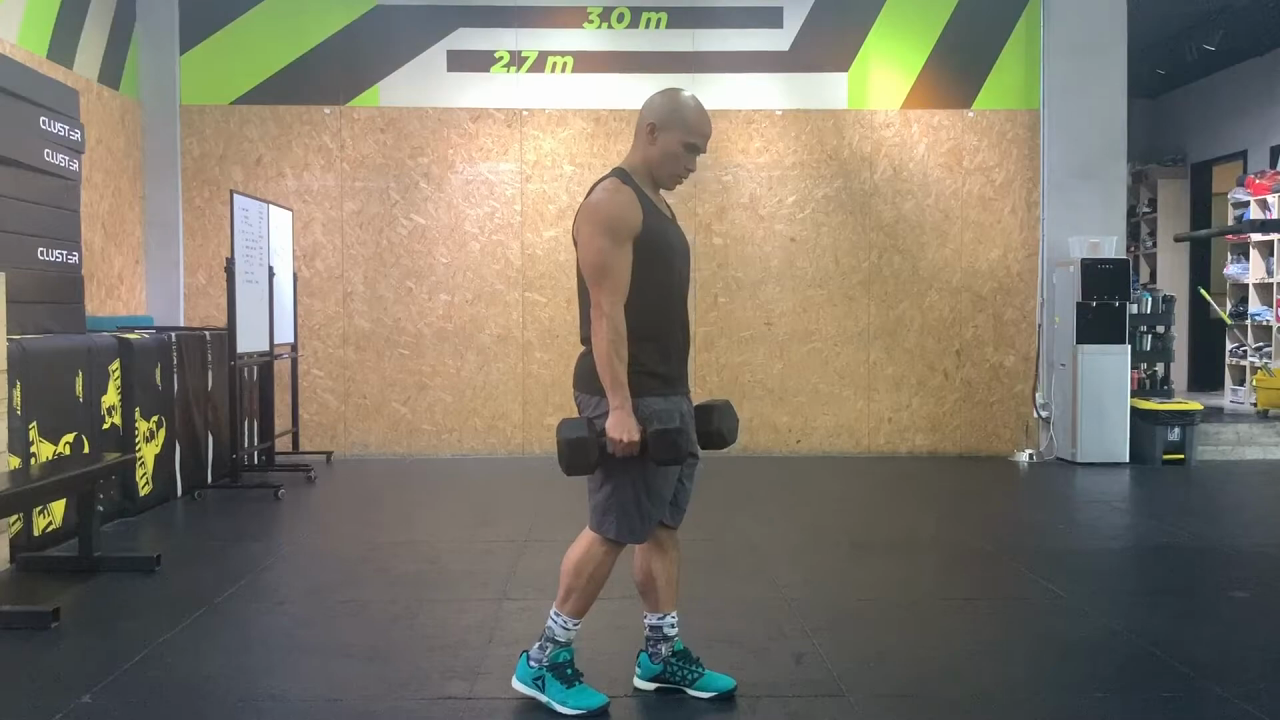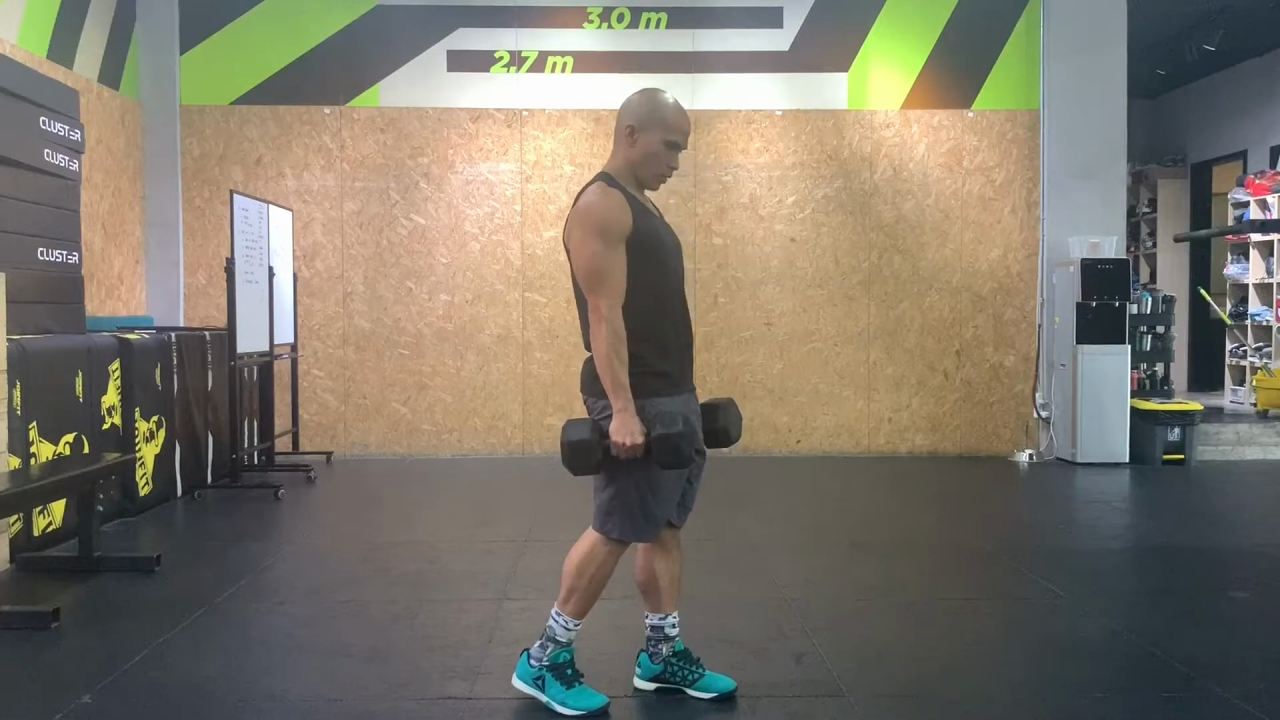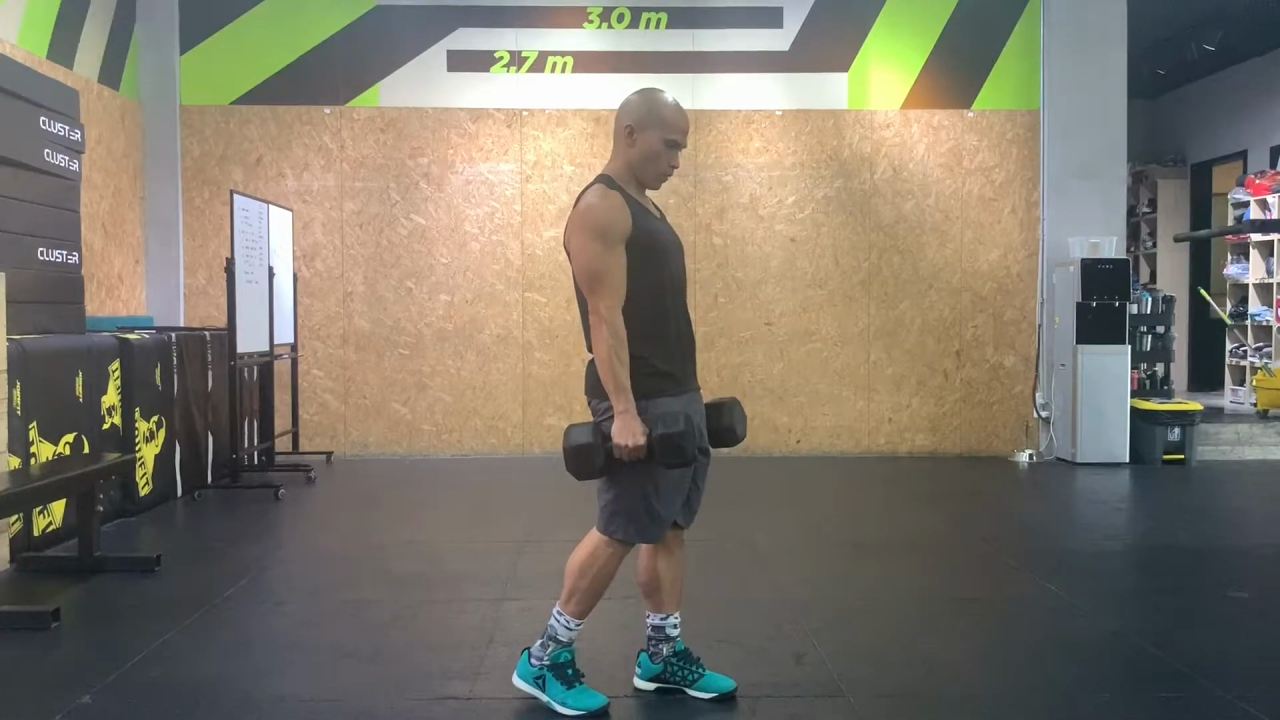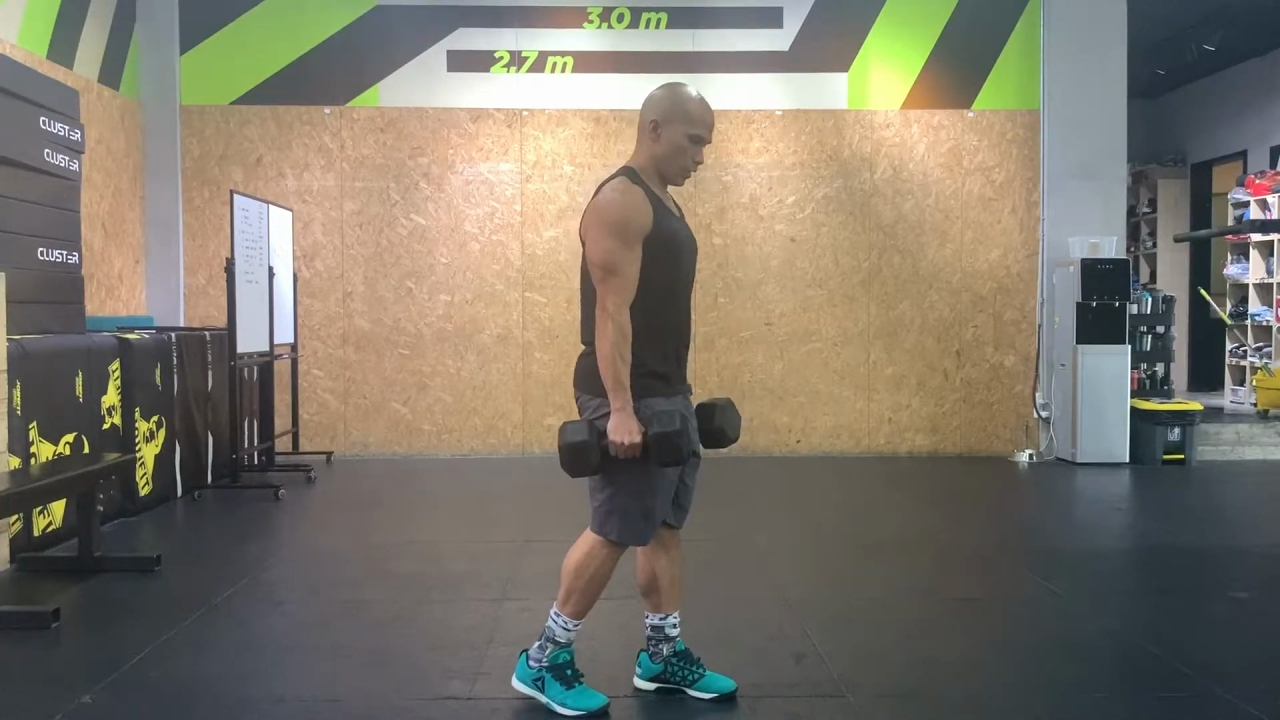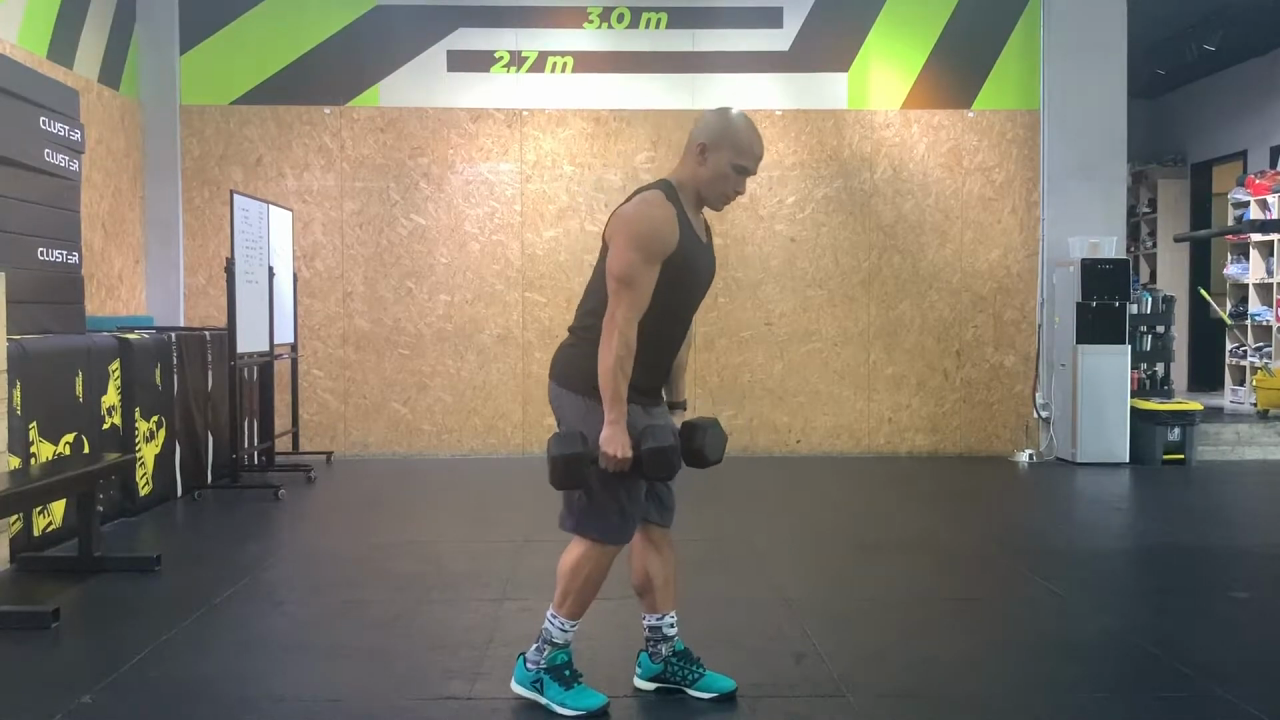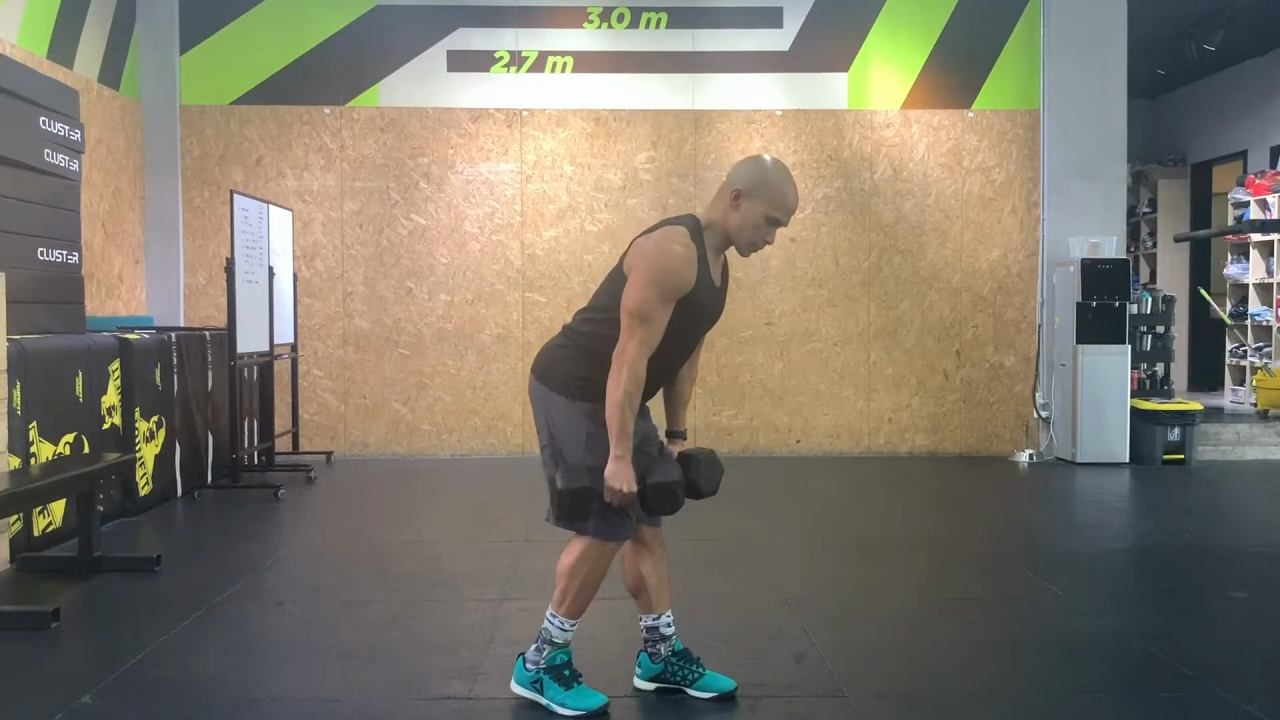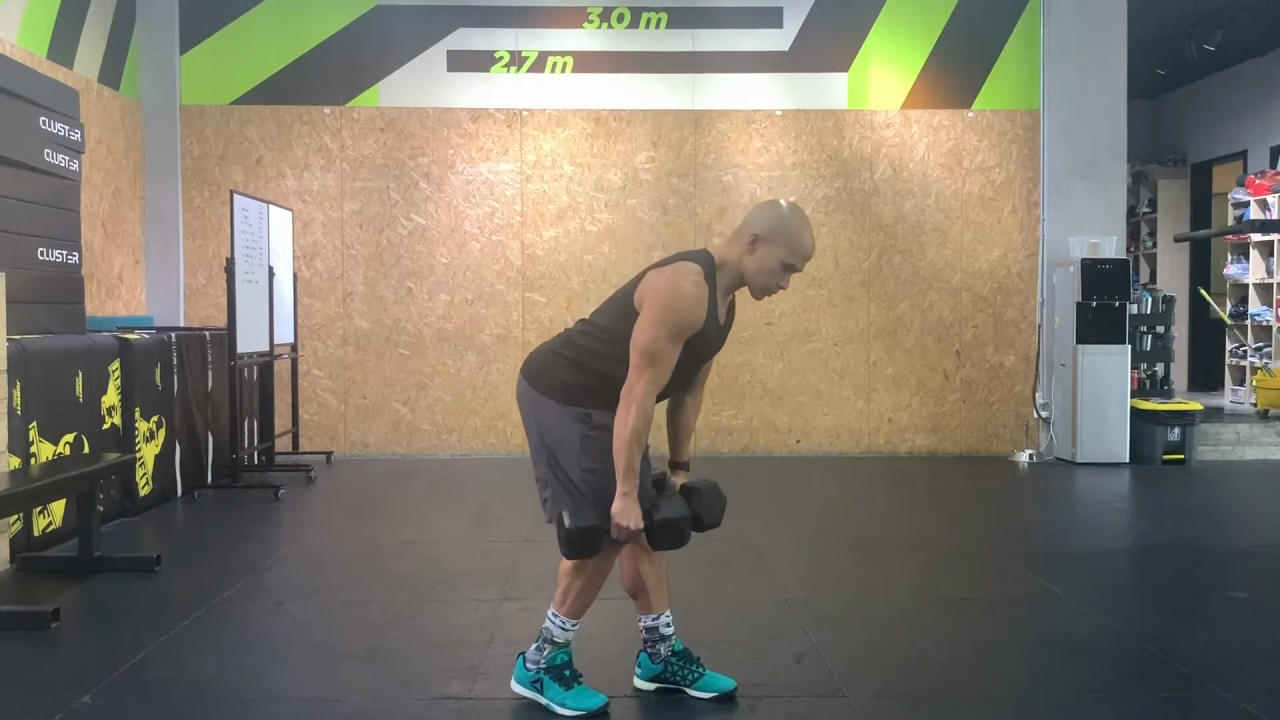
dt=0.4s
person 1, frame 1
left shoulder: (656, 205)
right shoulder: (612, 201)
right elbow: (607, 311)
right wrist: (620, 406)
left hip: (669, 393)
right hip: (628, 398)
left knee: (663, 525)
right knee: (614, 529)
left ankle: (663, 655)
right ankle: (544, 661)
person 1, frame 2
left shoulder: (642, 205)
right shoulder: (600, 206)
right elbow: (605, 314)
right wrist: (622, 409)
left hip: (674, 392)
right hip: (635, 399)
left knee: (665, 526)
right knee: (616, 529)
left ankle: (662, 654)
right ankle: (545, 660)
person 1, frame 3
left shoulder: (644, 208)
right shoulder: (600, 209)
right elbow: (606, 317)
right wrist: (624, 412)
left hip: (679, 393)
right hip: (640, 401)
left knee: (669, 527)
right knee: (621, 530)
left ankle: (663, 654)
right ankle: (545, 659)
person 1, frame 4
left shoulder: (664, 204)
right shoulder: (620, 202)
right elbow: (612, 313)
left wrist: (679, 393)
right wrist: (621, 410)
left hip: (666, 394)
right hip: (628, 398)
left knee: (665, 525)
right knee: (618, 530)
left ankle: (663, 655)
right ankle: (544, 661)
person 1, frame 5
left shoulder: (697, 224)
right shoulder: (649, 216)
right elbow: (620, 324)
left wrist: (676, 405)
right wrist: (613, 423)
left hip: (641, 393)
right hip: (595, 392)
left knee: (654, 522)
right knee: (606, 529)
left ankle: (662, 654)
right ankle: (541, 663)
person 1, frame 6
left shoulder: (716, 264)
right shoulder: (671, 252)
left elbow: (683, 357)
right elbow: (630, 357)
left wrist: (676, 436)
right wrist: (619, 457)
left hip: (617, 397)
right hip: (573, 391)
left knee: (644, 524)
right knee: (603, 526)
left ankle: (662, 655)
right ankle: (540, 664)
person 1, frame 7
left shoulder: (722, 300)
right shoulder: (683, 290)
left elbow: (688, 391)
right elbow: (639, 394)
left wrist: (680, 468)
right wrist: (625, 493)
left hip: (596, 401)
right hip: (559, 395)
left knee: (640, 528)
right knee: (608, 528)
left ankle: (661, 655)
right ankle: (540, 664)
